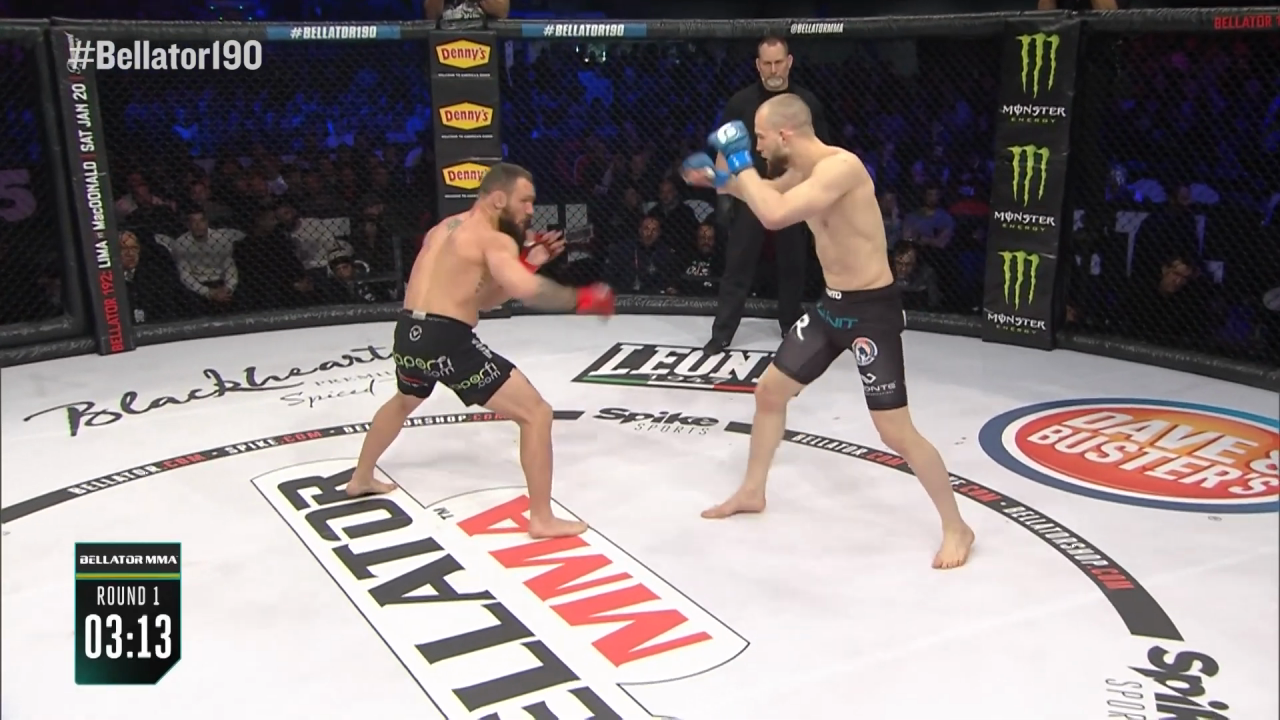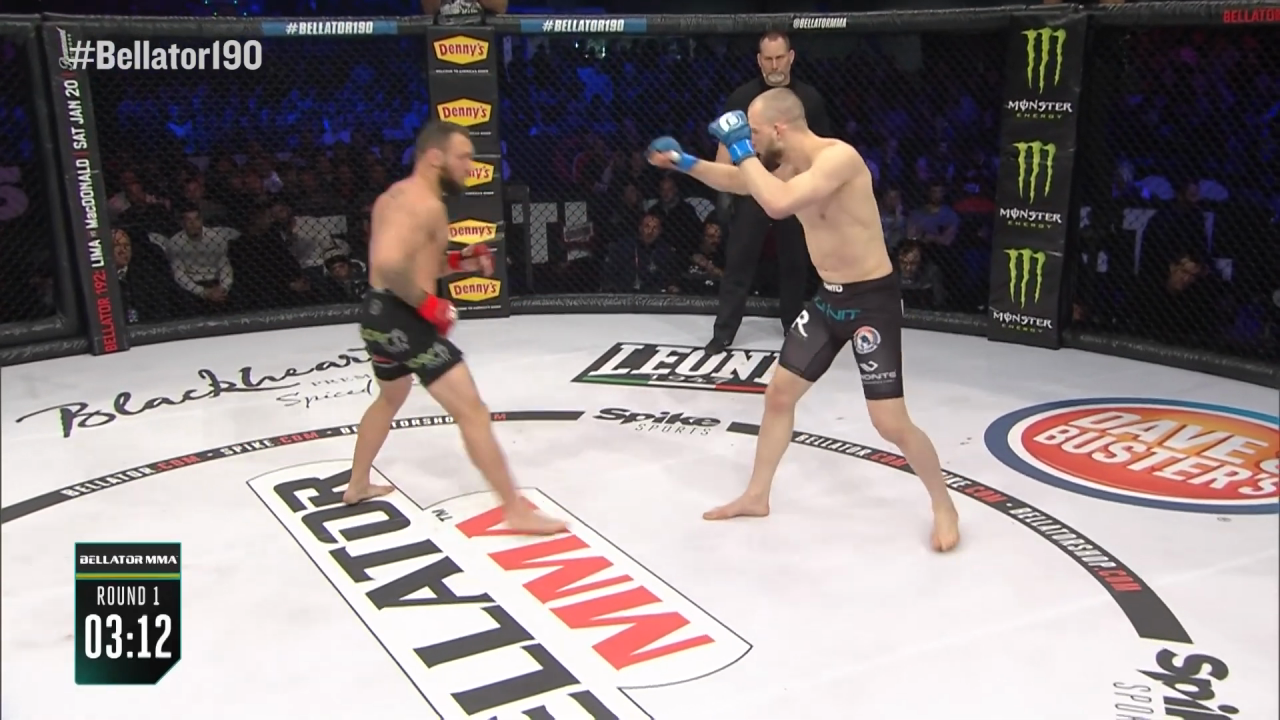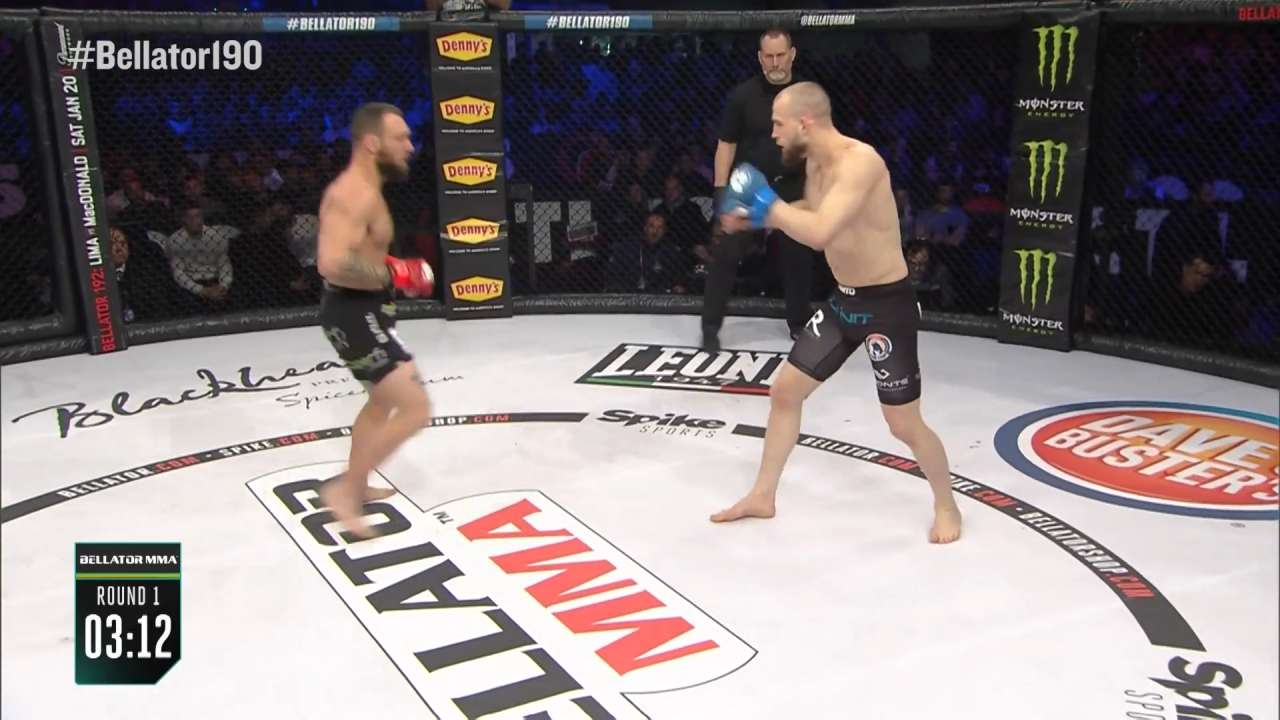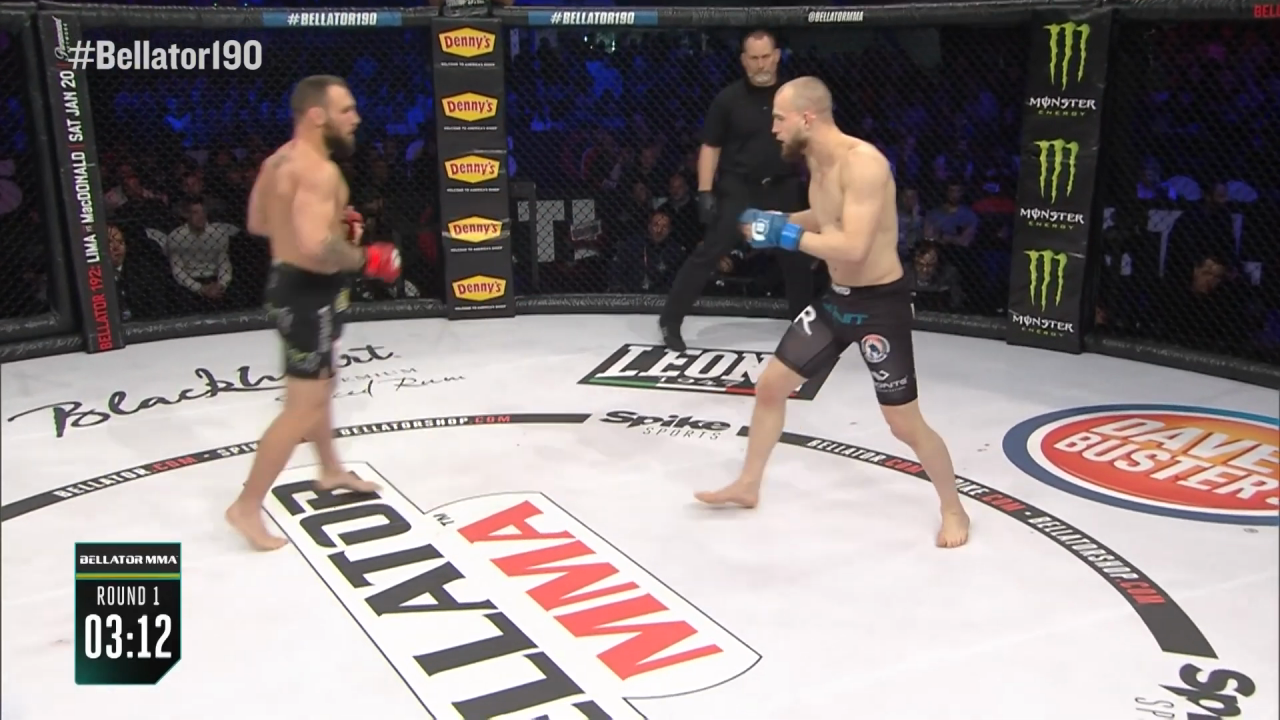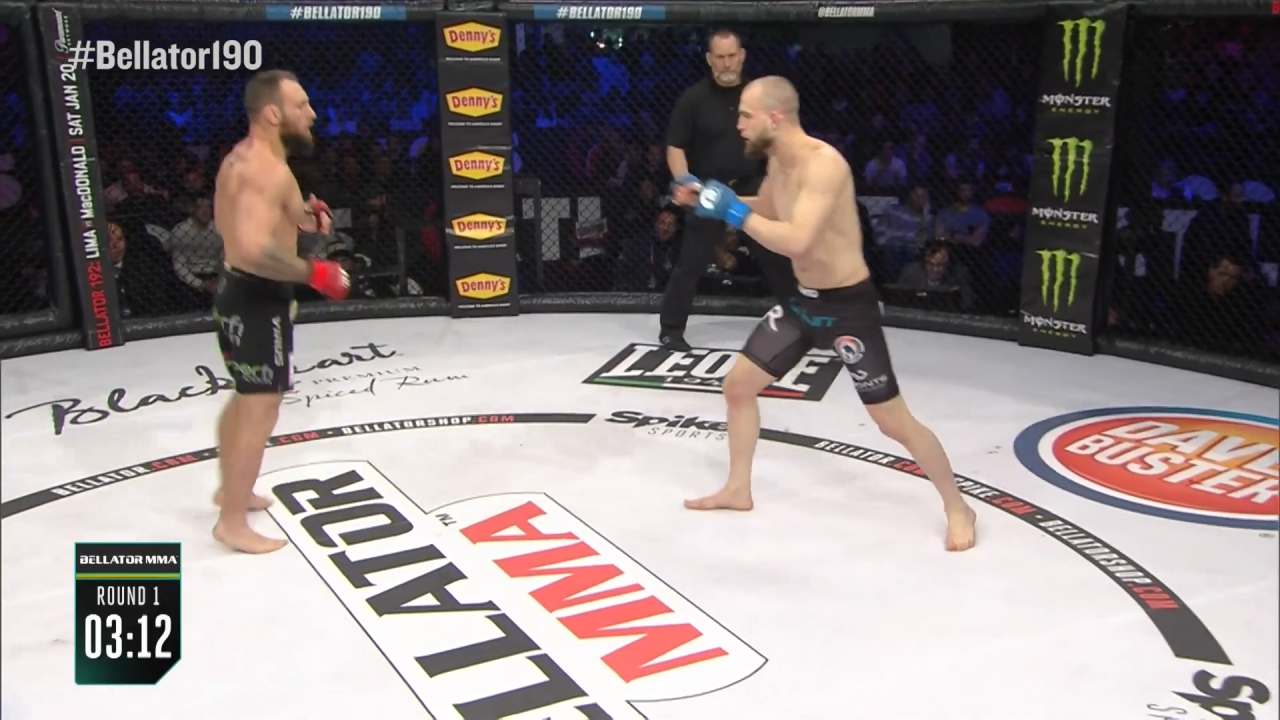
dt=0.2s
person 1, frame 1
left shoulder: (842, 168)
right shoulder: (808, 170)
left elbow: (774, 214)
right elbow: (768, 193)
left wrist: (740, 159)
right wrist: (717, 173)
left hip: (875, 310)
right hip: (833, 304)
left knee: (895, 433)
right knee: (770, 393)
left ankle: (956, 529)
right ankle: (750, 494)
person 1, frame 2
left shoulder: (837, 157)
right shoulder: (793, 163)
left elbow: (778, 202)
right elbow: (740, 184)
left wrist: (740, 149)
right wrist: (685, 162)
left hip: (872, 302)
right hip: (827, 299)
left knee: (892, 421)
right knee: (779, 396)
left ankle: (943, 506)
right ankle: (755, 497)
person 1, frame 3
left shoulder: (859, 161)
right shoulder: (817, 163)
left elbow: (819, 232)
right elbow: (807, 216)
left wrist: (764, 203)
right wrist: (751, 209)
left hip: (886, 304)
right hip: (843, 301)
left knee: (904, 424)
right knee: (784, 392)
left ankle: (946, 506)
right ankle: (761, 496)
person 1, frame 4
left shoulder: (864, 163)
right shoulder: (818, 159)
left elbow: (852, 248)
left wrist: (788, 236)
right wrist: (776, 222)
left hip: (880, 304)
right hip: (836, 300)
left knee: (906, 425)
right knee: (769, 386)
left ankle: (953, 510)
right ankle: (747, 486)
person 1, frame 5
left shoulder: (823, 164)
right shoulder: (776, 160)
left elbow: (794, 241)
right elbow: (762, 211)
left wrist: (734, 210)
right wrist: (708, 197)
left hip: (849, 306)
right hip: (802, 300)
left knee: (895, 422)
right knee: (737, 385)
left ankle: (958, 510)
right ankle: (738, 489)
person 2, frame 1
left shoulder: (446, 229)
right shoulder: (493, 240)
right elbow: (526, 289)
left wrist: (531, 257)
right wrist: (582, 299)
left hip: (409, 335)
right hip: (448, 342)
left knee: (401, 404)
right knee: (536, 416)
left ankle: (361, 479)
right ankle: (543, 518)
person 2, frame 2
left shoulder: (392, 196)
right shoulder: (423, 204)
right elbow: (387, 263)
left wrist: (458, 258)
right wrist: (427, 303)
left hip: (377, 314)
right hip: (406, 319)
left knee: (389, 399)
right knee: (473, 414)
left ankle: (357, 483)
right ankle: (517, 511)
person 2, frame 3
left shoulder: (347, 186)
right shoulder: (359, 195)
right elbow: (332, 263)
left wrist: (385, 264)
right wrist: (398, 275)
left hip: (352, 310)
right hip: (356, 313)
left knee: (383, 403)
right knee: (415, 411)
left ankle: (355, 486)
right ankle: (344, 493)
person 2, frame 4
left shoulder: (278, 160)
right shoulder: (318, 171)
left elbow: (257, 221)
right elbow: (316, 247)
right wrist: (368, 258)
left hip: (289, 286)
right hip: (307, 294)
left knee: (319, 390)
right knee: (302, 408)
left ankle: (333, 472)
right ankle: (246, 507)
person 2, frame 5
left shoulder: (239, 159)
right shoulder: (267, 170)
right elbow: (254, 248)
left wrist: (299, 218)
right wrist: (314, 273)
left hip: (235, 293)
right hip: (258, 303)
left knee: (247, 402)
right knee: (261, 417)
left ankle: (232, 491)
right ankle: (233, 524)
person 3, frame 1
left shoulder: (808, 102)
right shoulder: (742, 102)
right wrist: (724, 194)
left knee: (794, 264)
right knee: (738, 264)
left ankle: (791, 326)
right ankle: (722, 332)
person 3, frame 2
left shoulder: (809, 98)
right shoulder: (743, 97)
right elbow: (727, 146)
left knee: (795, 261)
right knee: (739, 261)
left ankle: (793, 323)
right ankle: (724, 331)
person 3, frame 3
right shoulder: (743, 95)
right elbow: (727, 144)
right wrist: (720, 188)
left hip: (794, 187)
left knee: (798, 261)
right knee: (727, 254)
left ankle: (799, 324)
right ankle: (711, 326)
person 3, frame 4
right shoulder: (728, 98)
right elbow: (710, 148)
right wrist: (705, 193)
left hip: (784, 190)
right hip: (738, 189)
left knee: (798, 262)
right knee: (707, 255)
right ankle: (670, 321)
person 3, frame 5
right shoulder: (694, 98)
right elbow: (675, 149)
left hip: (751, 192)
left knee: (776, 260)
right knee: (691, 264)
right ankle: (670, 330)
